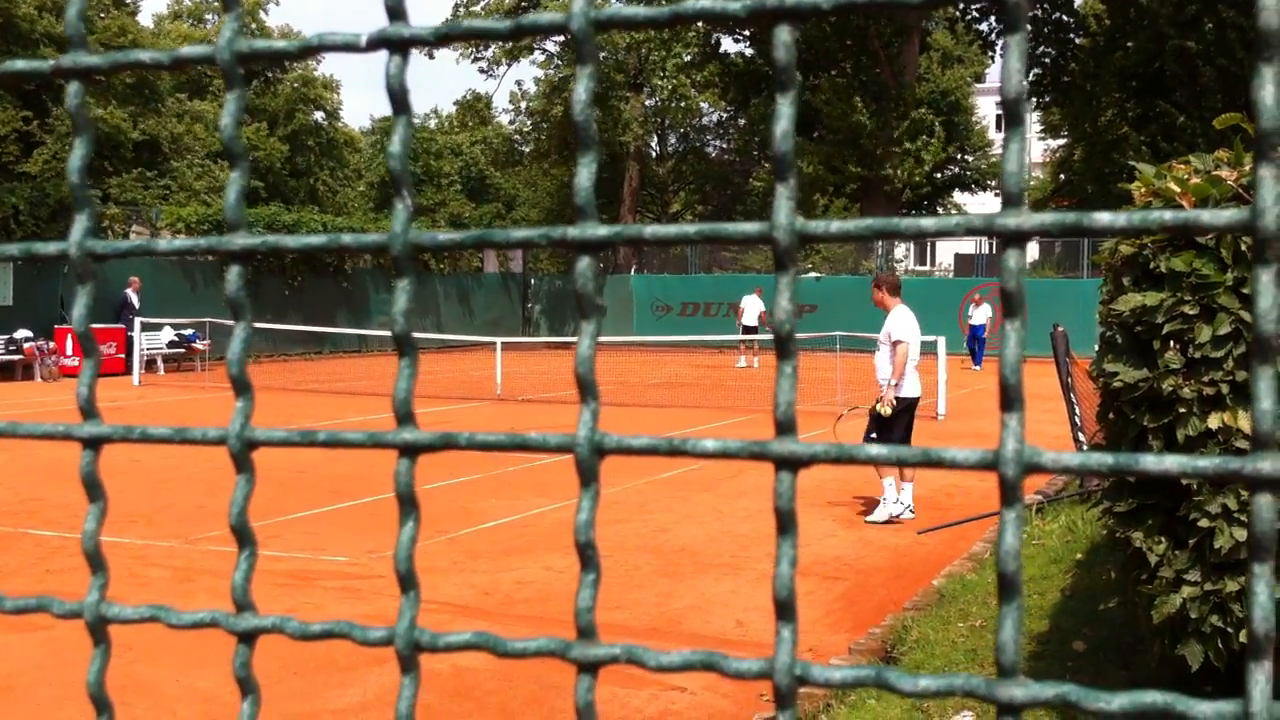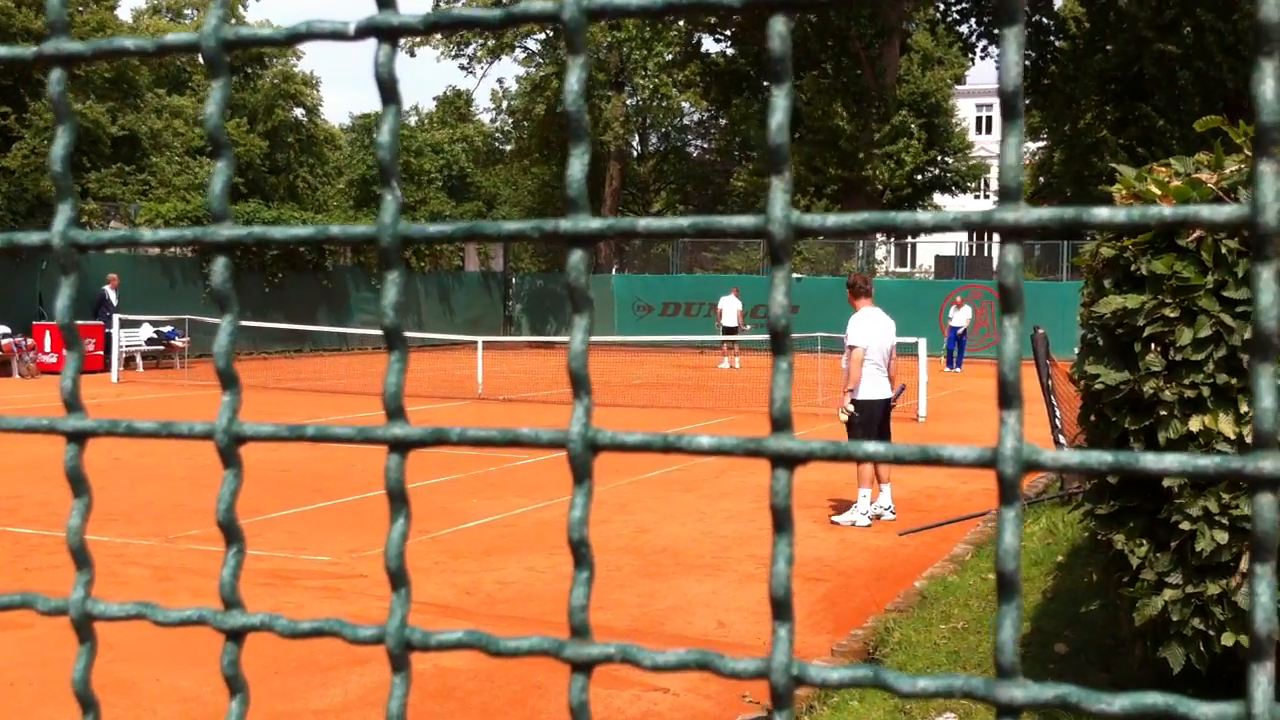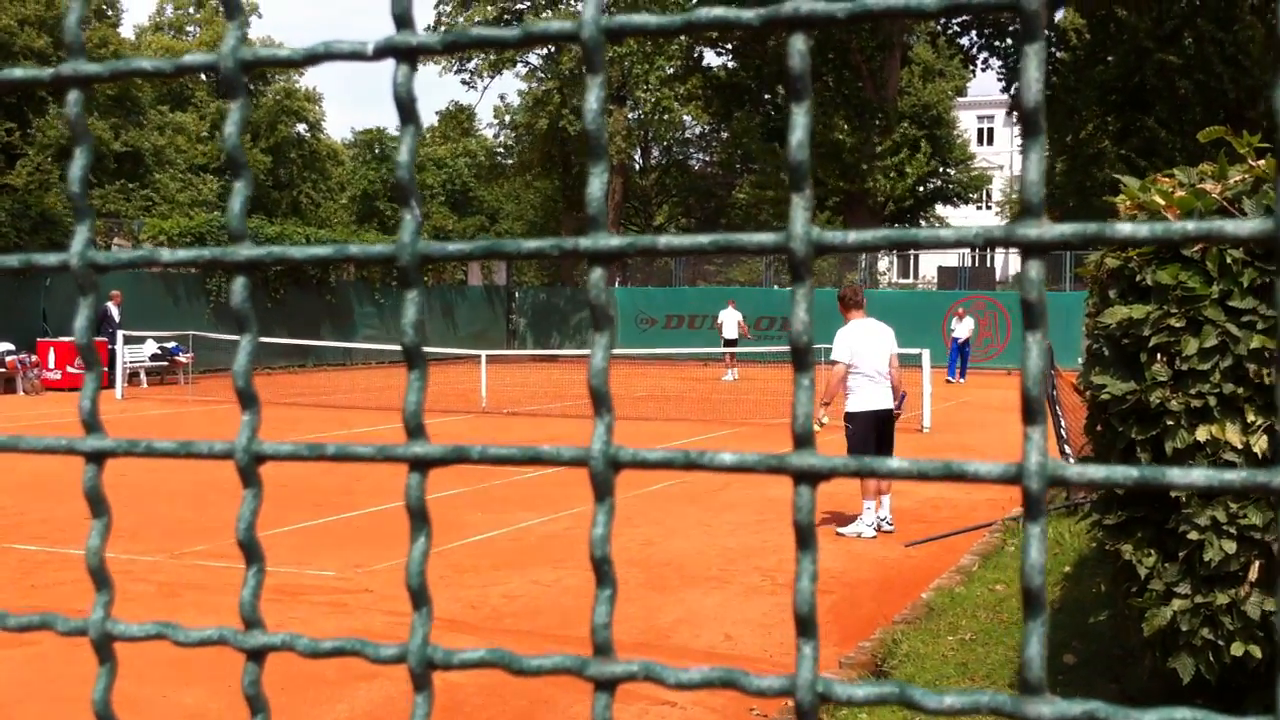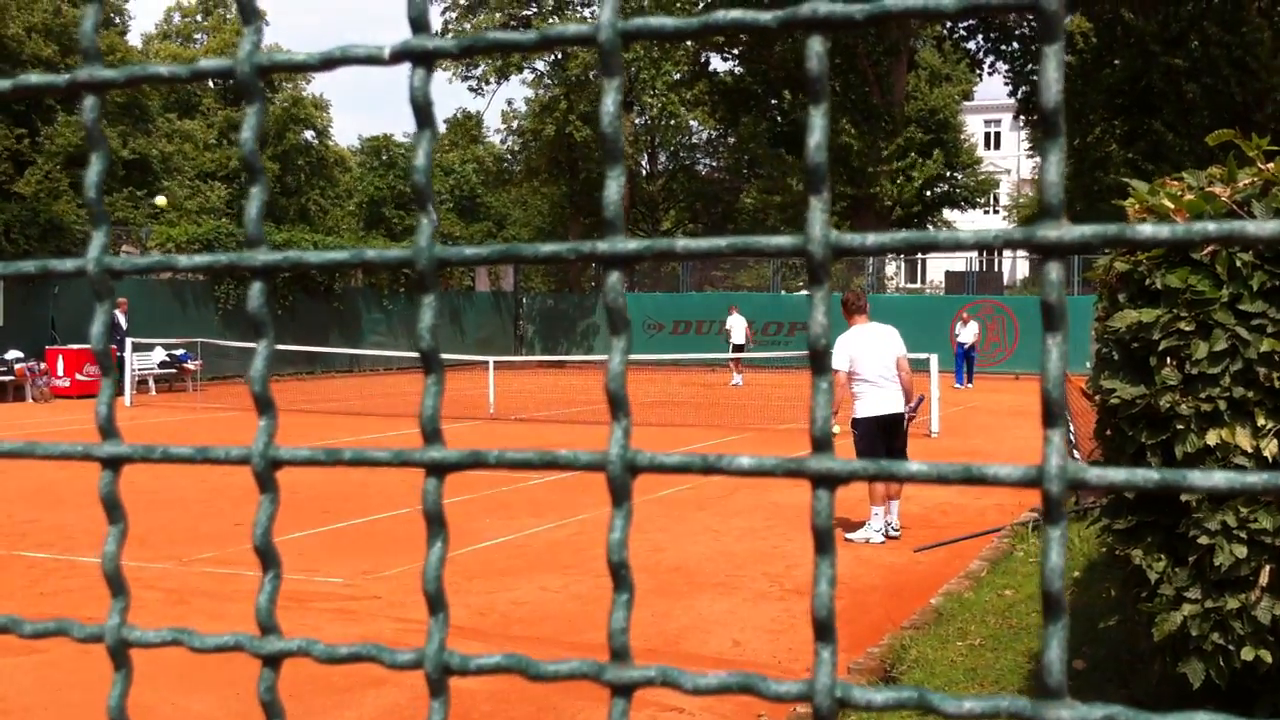
dt=0.3s
person 1, frame 1
left shoulder: (898, 317)
right shoulder: (903, 315)
left elbow: (902, 353)
left wrist: (891, 387)
left hip: (898, 392)
right hip: (908, 392)
left knee: (876, 444)
right knee: (902, 448)
left ankle: (891, 499)
right ankle: (905, 502)
person 1, frame 2
left shoulder: (859, 320)
right shoulder: (886, 319)
left elbow: (856, 360)
right elbow: (892, 361)
left wrist: (846, 392)
right wrist: (890, 389)
left hip: (863, 396)
right hip: (882, 394)
left ankle: (862, 510)
right ankle: (885, 504)
person 1, frame 3
left shoulder: (846, 334)
right shoulder: (885, 330)
left elbow: (838, 375)
right elbow: (895, 370)
left wrist: (823, 405)
right wrist: (897, 401)
left hip: (861, 408)
right hip: (885, 406)
left ankle: (867, 521)
right ankle: (885, 516)
person 1, frame 4
left shoulder: (845, 340)
right shoulder: (890, 332)
left elbow: (841, 383)
right elbow: (905, 372)
left wrist: (833, 414)
right wrist: (909, 403)
left hip: (868, 413)
right hip: (895, 409)
left ankle: (876, 527)
right ankle: (892, 522)
